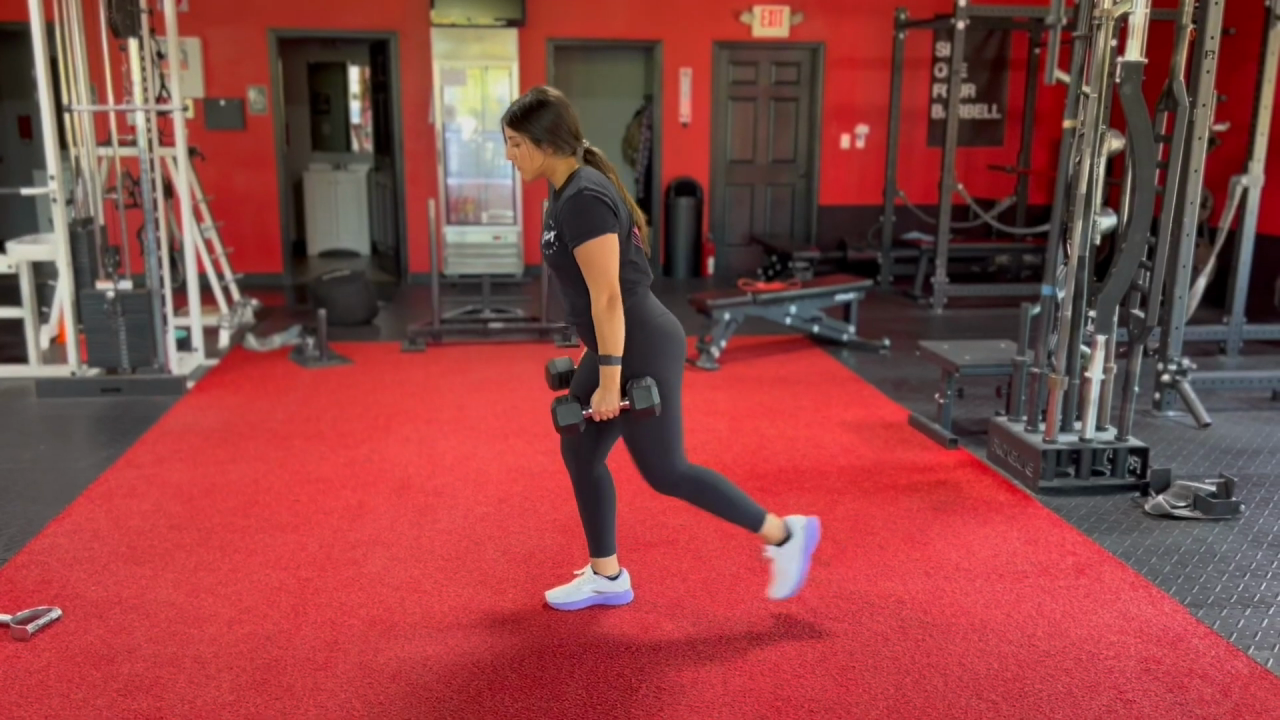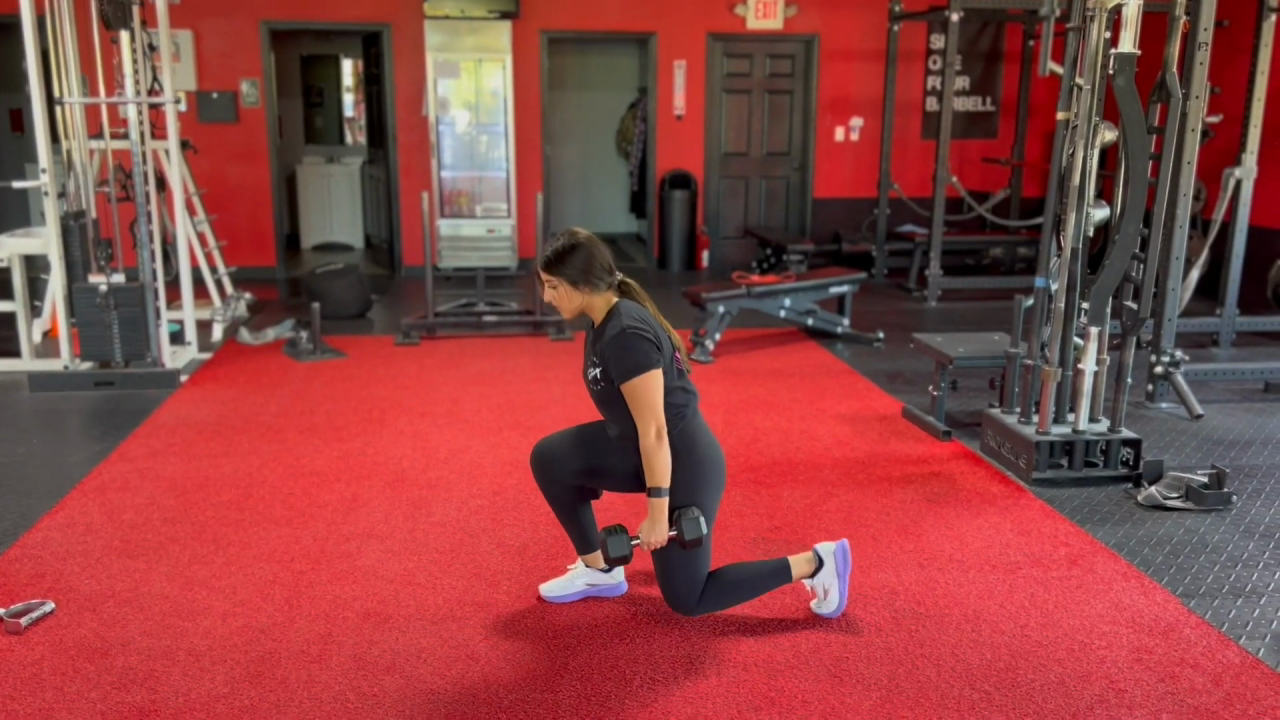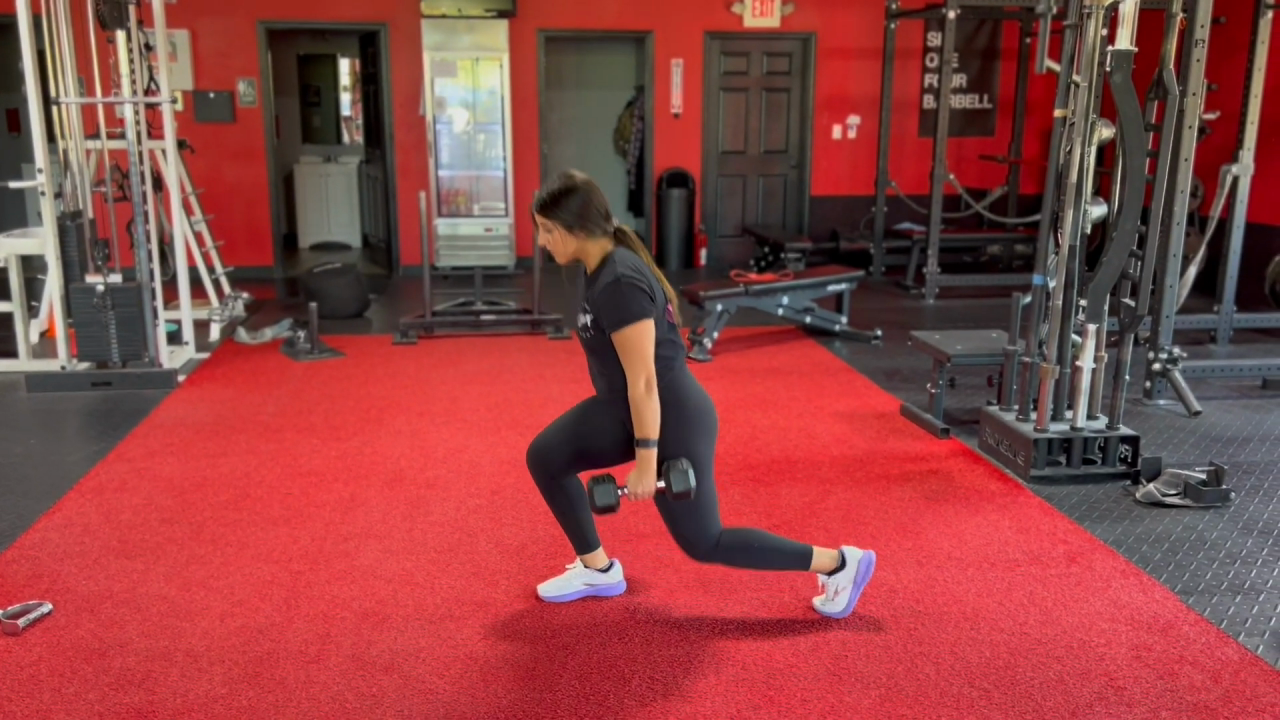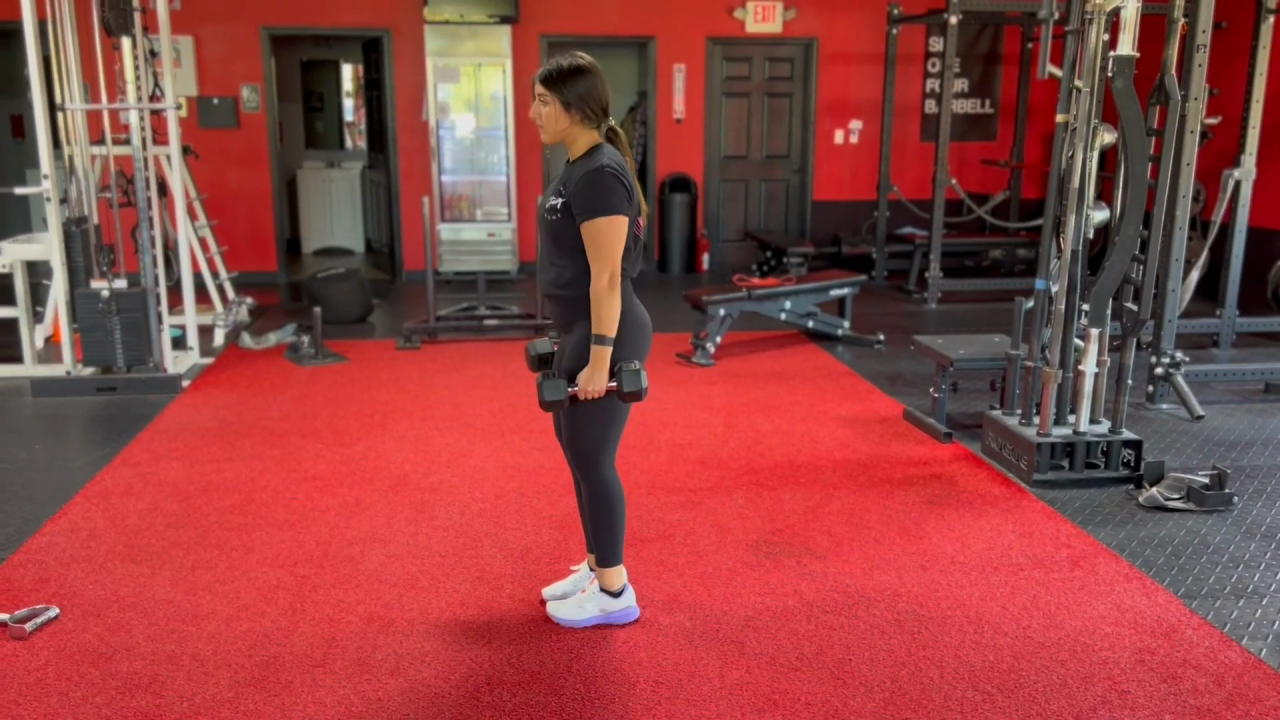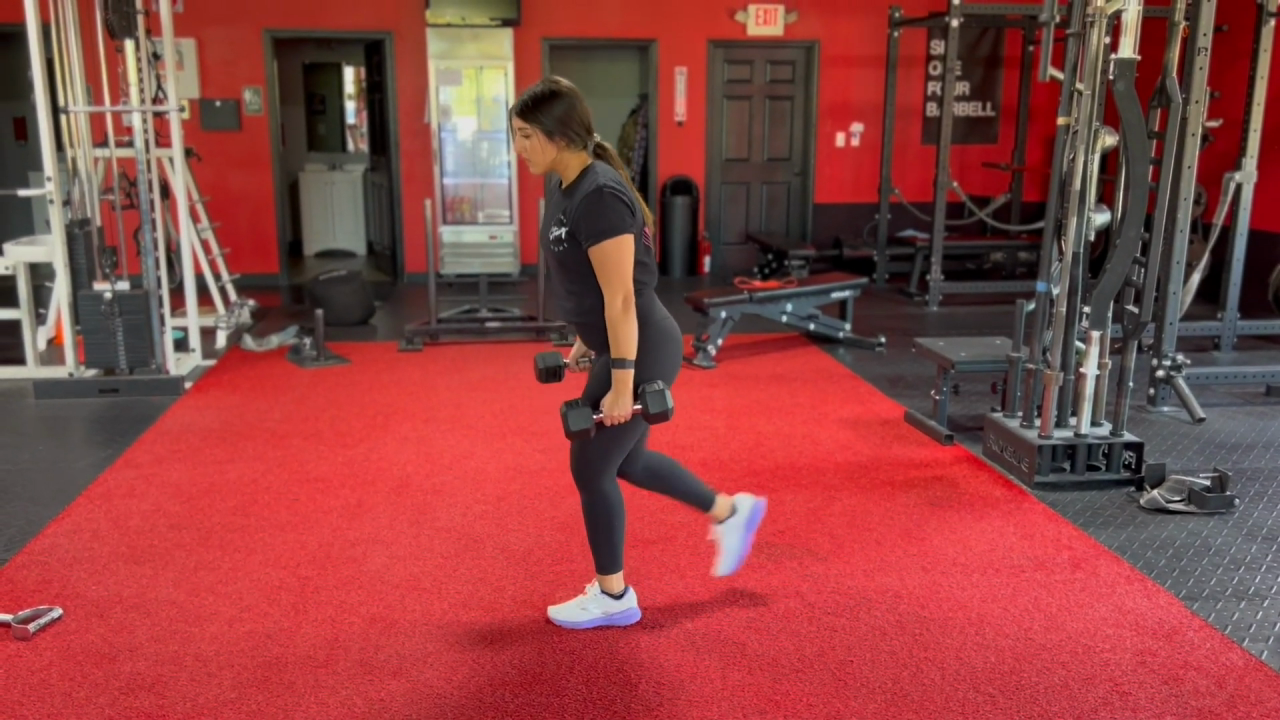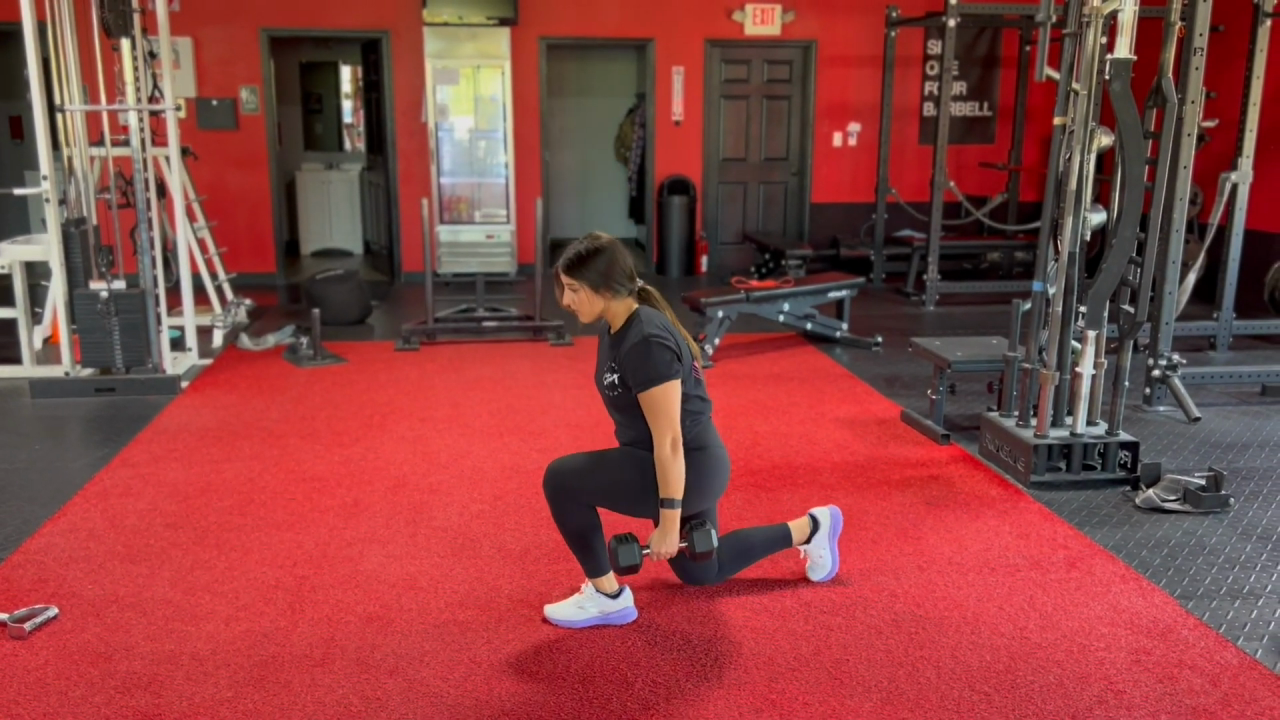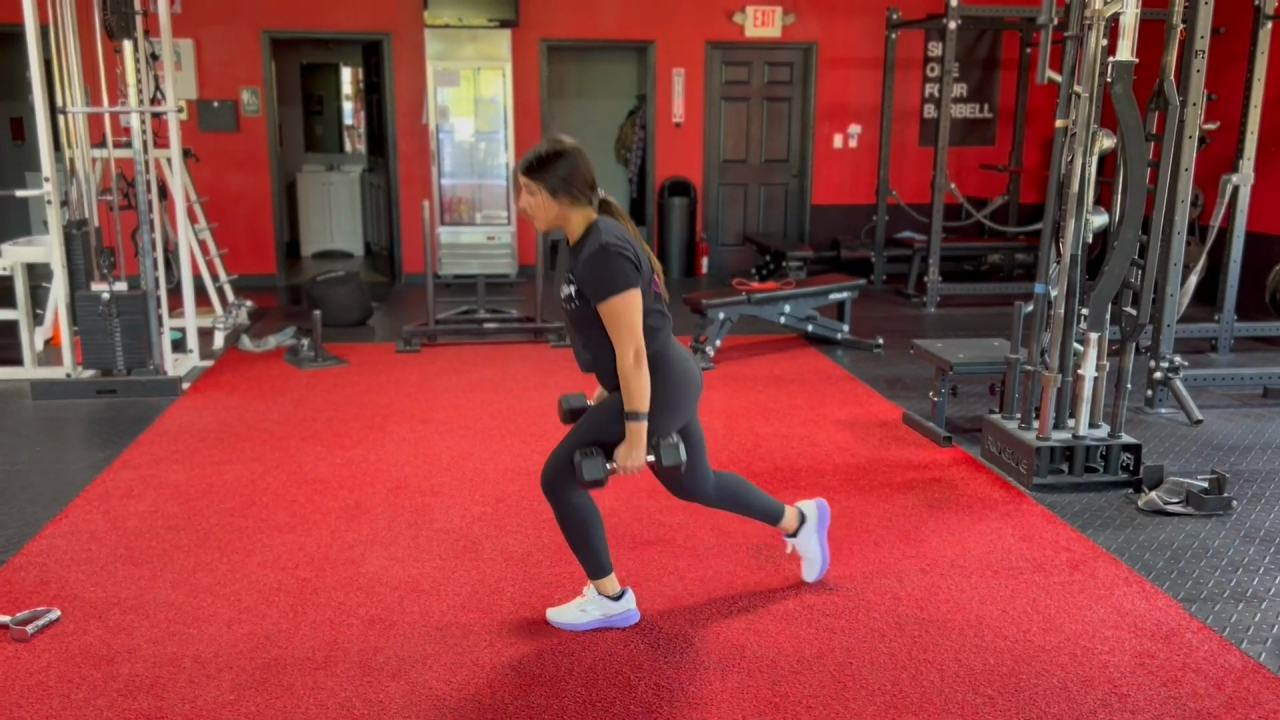
dt=0.7s
person 1, frame 1
left shoulder: (583, 199)
right shoulder: (572, 191)
left elbow: (608, 296)
left wrist: (609, 381)
right wrist: (599, 365)
left hip: (643, 346)
right hip: (617, 343)
left knee: (665, 471)
right knee: (580, 454)
left ankle: (789, 536)
right ankle: (606, 575)
person 1, frame 2
left shoulder: (626, 335)
right shoulder: (607, 320)
left elbow: (654, 431)
left wrist: (658, 510)
right wrist: (603, 468)
left hip: (684, 463)
right hip: (650, 451)
left knee: (686, 598)
right knee: (549, 460)
left ankle: (817, 563)
right ankle: (599, 569)
person 1, frame 3
left shoulder: (619, 284)
right shoulder: (602, 270)
left elbow: (645, 380)
left wrist: (646, 464)
right wrist: (611, 428)
left hip: (674, 417)
right hip: (634, 409)
left knee: (702, 541)
right knee: (545, 457)
left ankle: (840, 564)
right ankle: (595, 568)
person 1, frame 4
left shoulder: (600, 175)
right shoulder: (580, 167)
left elbow: (607, 278)
left wrist: (599, 360)
left hip: (605, 334)
right hip: (581, 330)
left knee: (590, 460)
right knee: (577, 453)
left ankle: (614, 592)
right ankle: (598, 567)
person 1, frame 5
left shoulder: (599, 196)
right shoulder: (568, 188)
left elbow: (622, 297)
left wrist: (622, 384)
right wrist: (586, 344)
left hip: (643, 351)
right hip: (625, 345)
left knee: (592, 467)
right knee: (624, 458)
left ankle: (615, 597)
right ankle: (729, 513)
person 1, frame 6
left shoulder: (645, 343)
right shoulder: (618, 326)
left elbow: (669, 441)
left wrist: (668, 522)
right wrist: (630, 472)
left hip: (691, 469)
right hip: (688, 465)
left knee: (562, 480)
right knee: (699, 569)
left ankle: (607, 596)
right ankle: (813, 527)
person 1, frame 7
left shoulder: (604, 252)
right shoulder: (586, 239)
left elbow: (632, 353)
left wrist: (634, 439)
right wrist: (608, 391)
left hip: (657, 393)
right hip: (668, 382)
left knee: (561, 478)
right knee: (694, 483)
left ankle: (610, 598)
right ankle: (800, 521)
